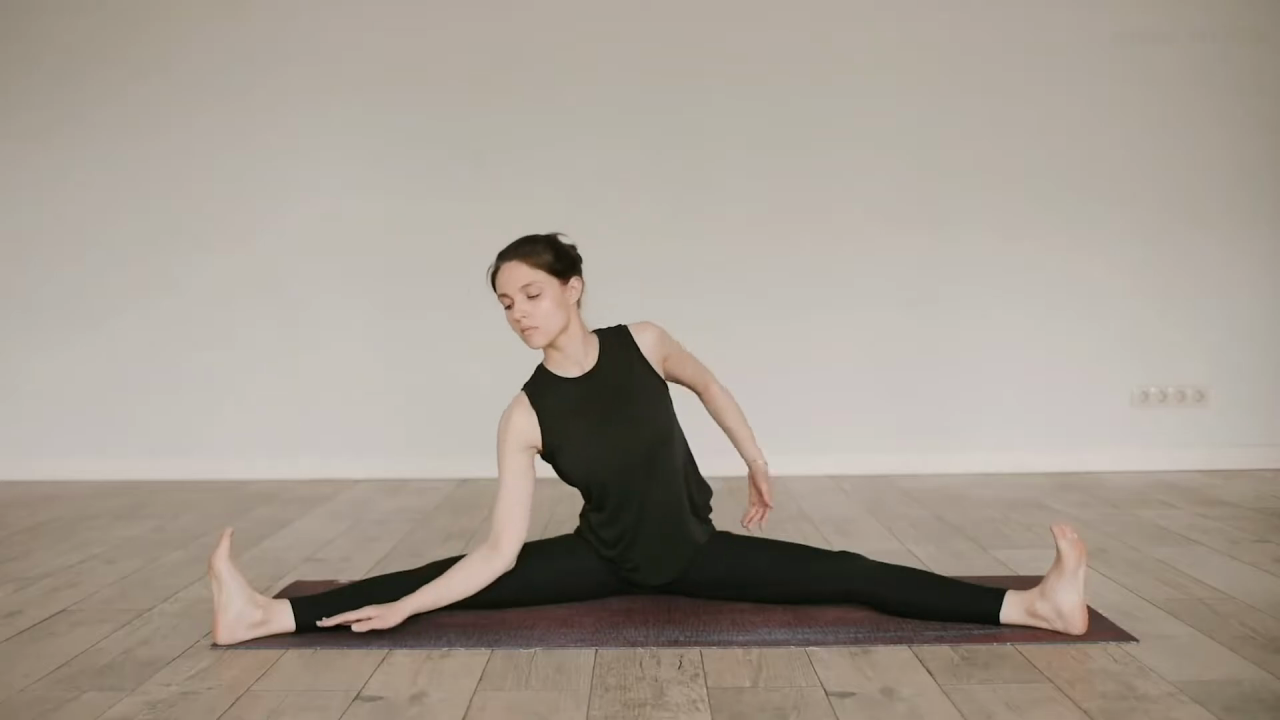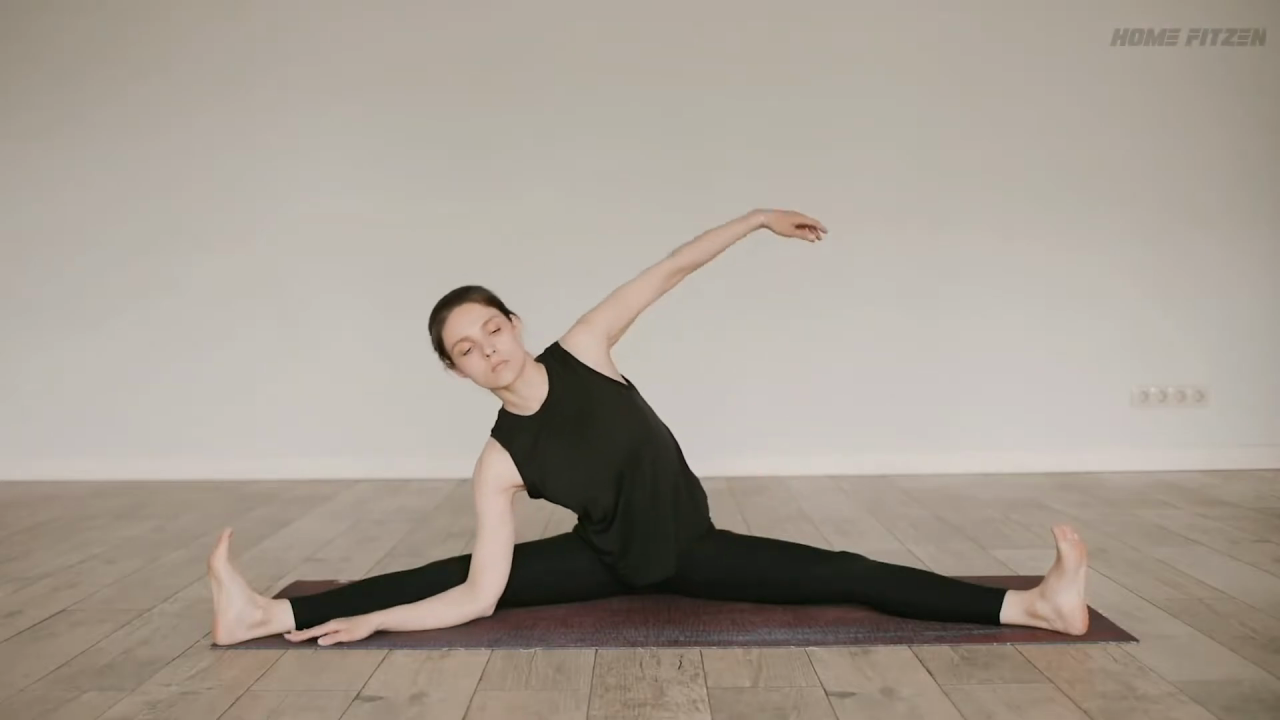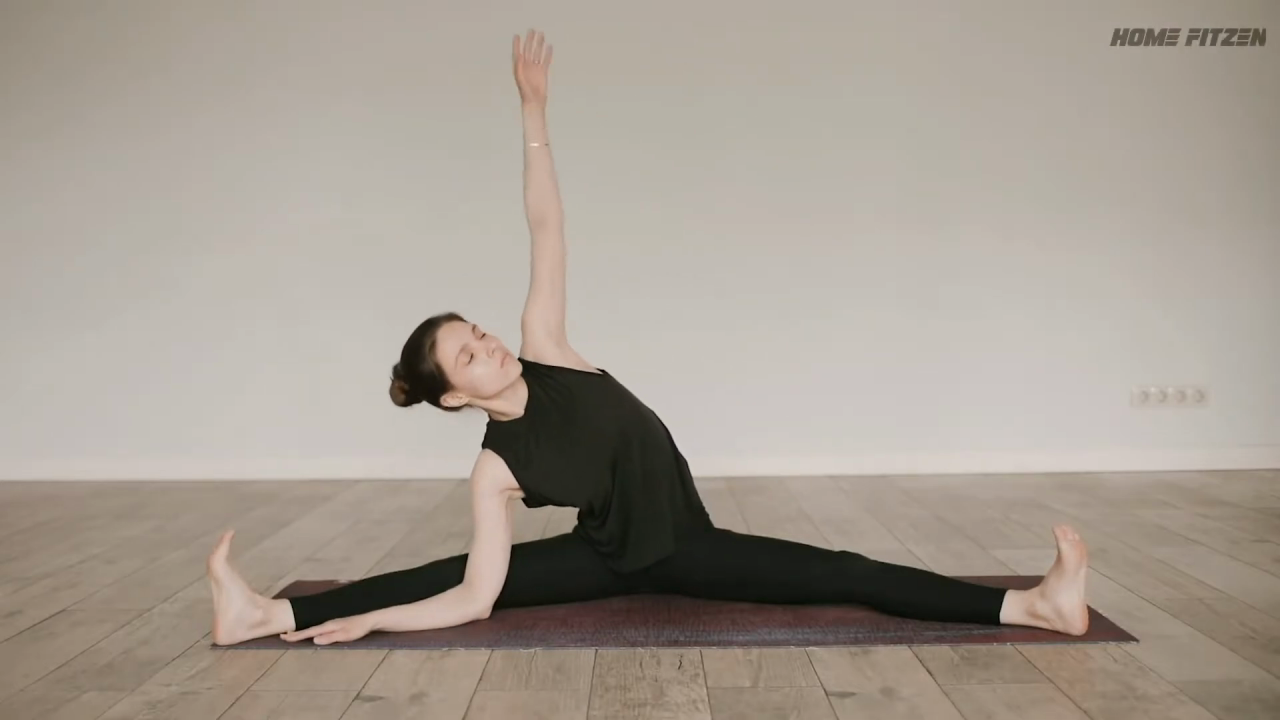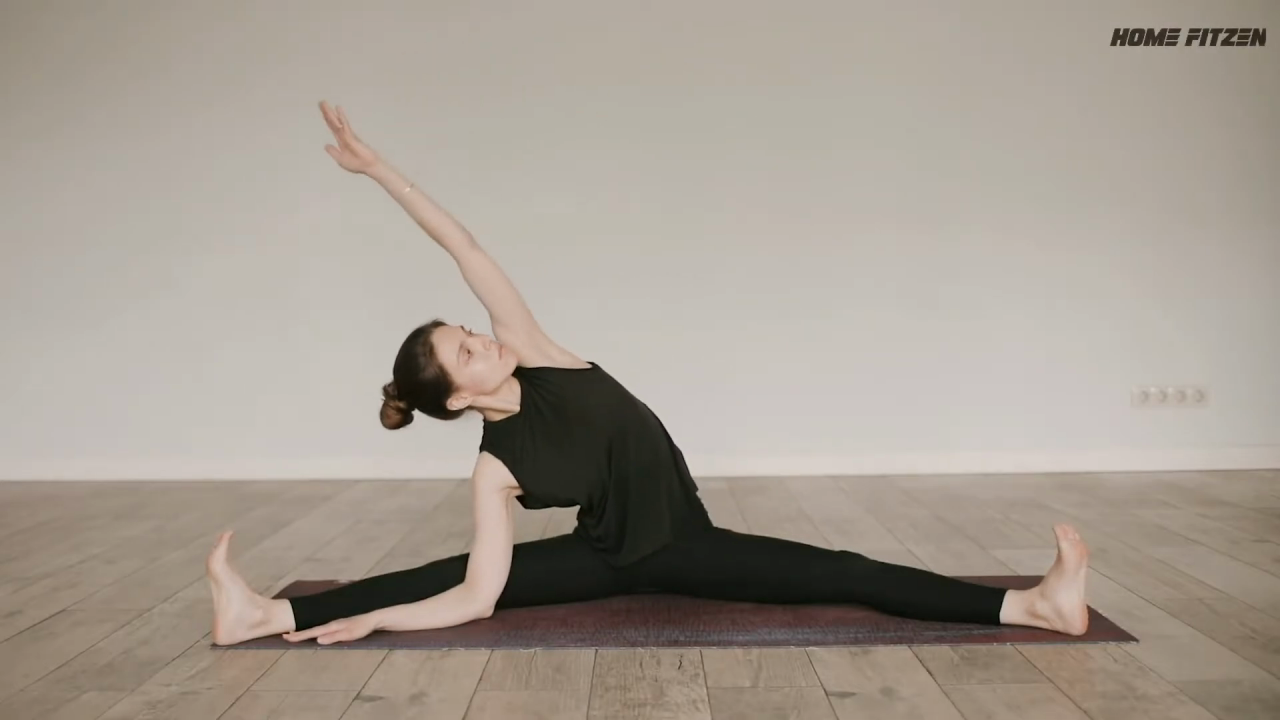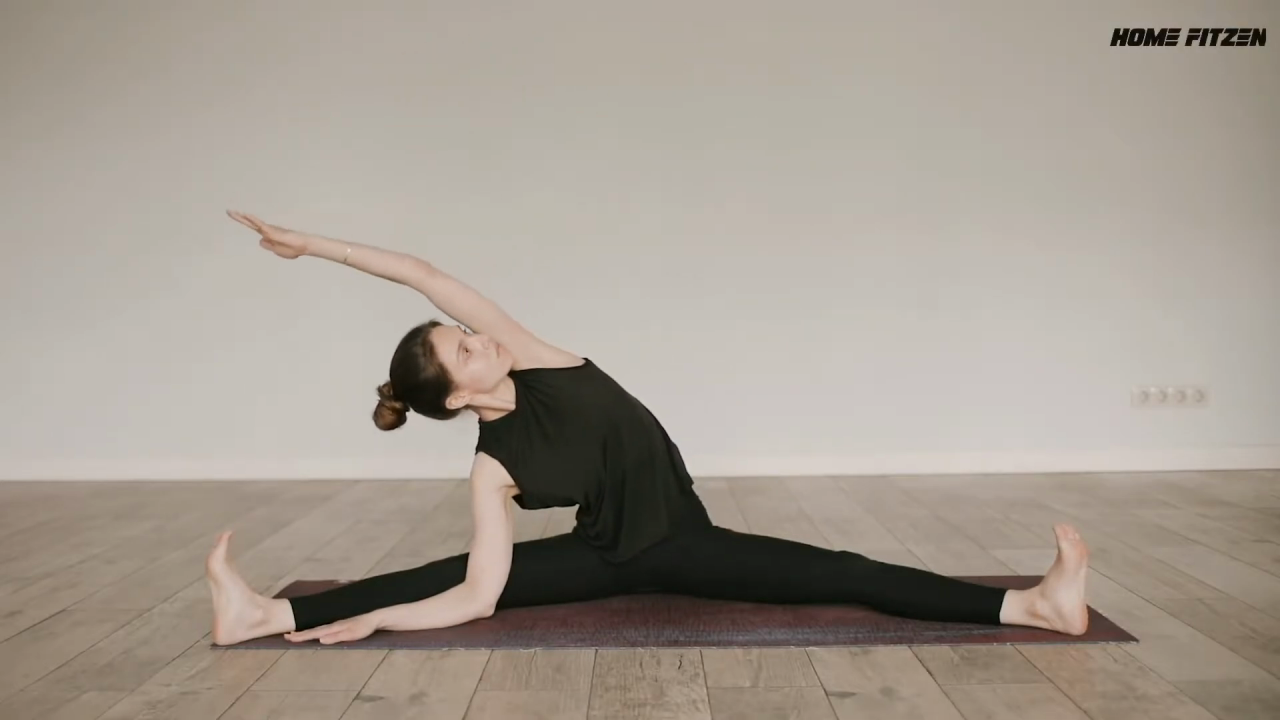
dt=0.7s
person 1, frame 1
left shoulder: (642, 342)
right shoulder: (524, 416)
left elbow: (708, 386)
right elbow: (503, 551)
left wrist: (756, 464)
right wrist: (405, 607)
left hip: (694, 547)
right hip: (605, 558)
left knee: (844, 575)
right knee: (462, 579)
left ankle: (1029, 606)
right ankle: (268, 614)
person 1, frame 2
left shoulder: (582, 349)
right shoulder: (498, 462)
left elbow: (670, 268)
right elbow: (479, 598)
left wrist: (756, 217)
right wrist: (373, 620)
left hip: (688, 547)
right hip: (605, 560)
left knee: (842, 575)
right knee: (451, 573)
left ankle: (1028, 603)
person 1, frame 3
left shoulder: (541, 351)
right shoulder: (495, 469)
left elbow: (546, 229)
right elbow: (477, 600)
left wrist: (534, 110)
right wrist: (370, 621)
left hip: (683, 545)
right hip: (605, 558)
left knee: (844, 575)
right knee: (452, 571)
left ankle: (1027, 604)
person 1, frame 4
left shoulder: (529, 352)
right shoulder: (495, 469)
left elbow: (465, 249)
right elbow: (480, 596)
left wrist: (378, 168)
right wrist: (370, 619)
left hip: (682, 543)
right hip: (607, 558)
left knee: (840, 574)
right knee: (453, 572)
left ankle: (1027, 605)
person 1, frame 5
left shoulder: (532, 360)
right shoulder: (492, 471)
left elbow: (426, 274)
right elbow: (480, 598)
left wrist: (314, 244)
right wrist: (372, 621)
left hip: (681, 542)
right hip: (607, 557)
left knee: (841, 574)
right knee: (450, 572)
left ankle: (1028, 604)
